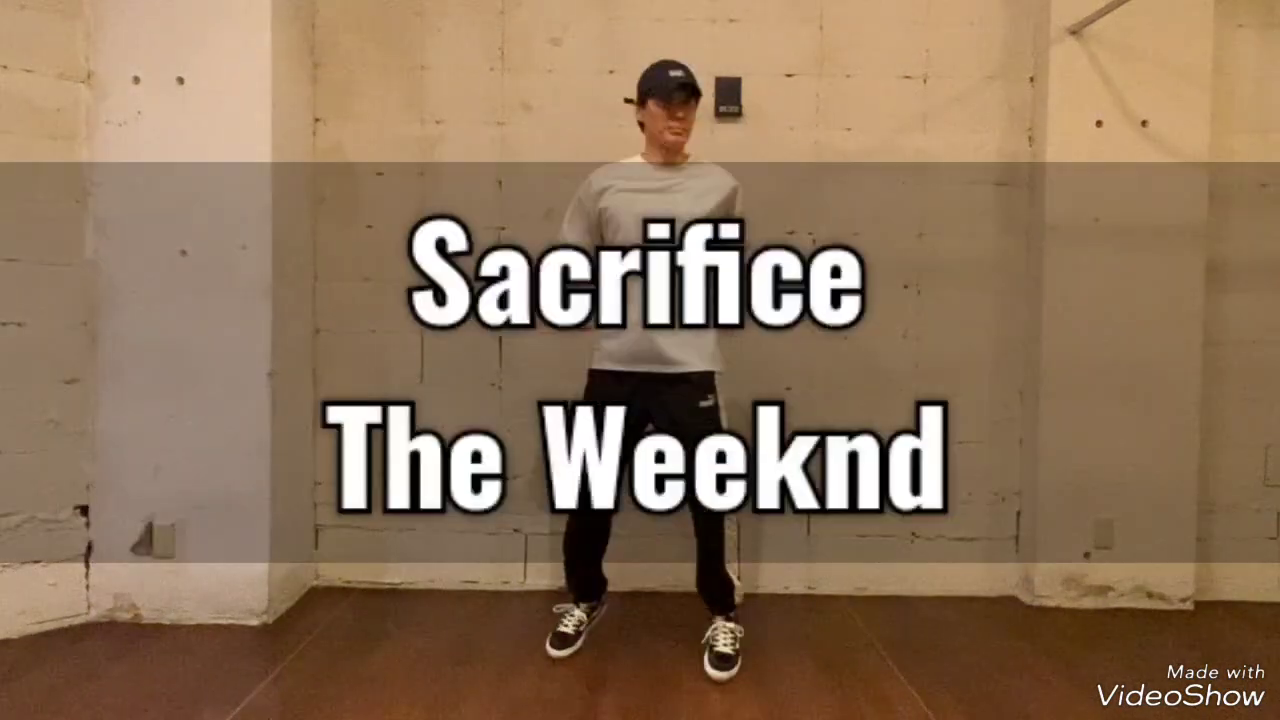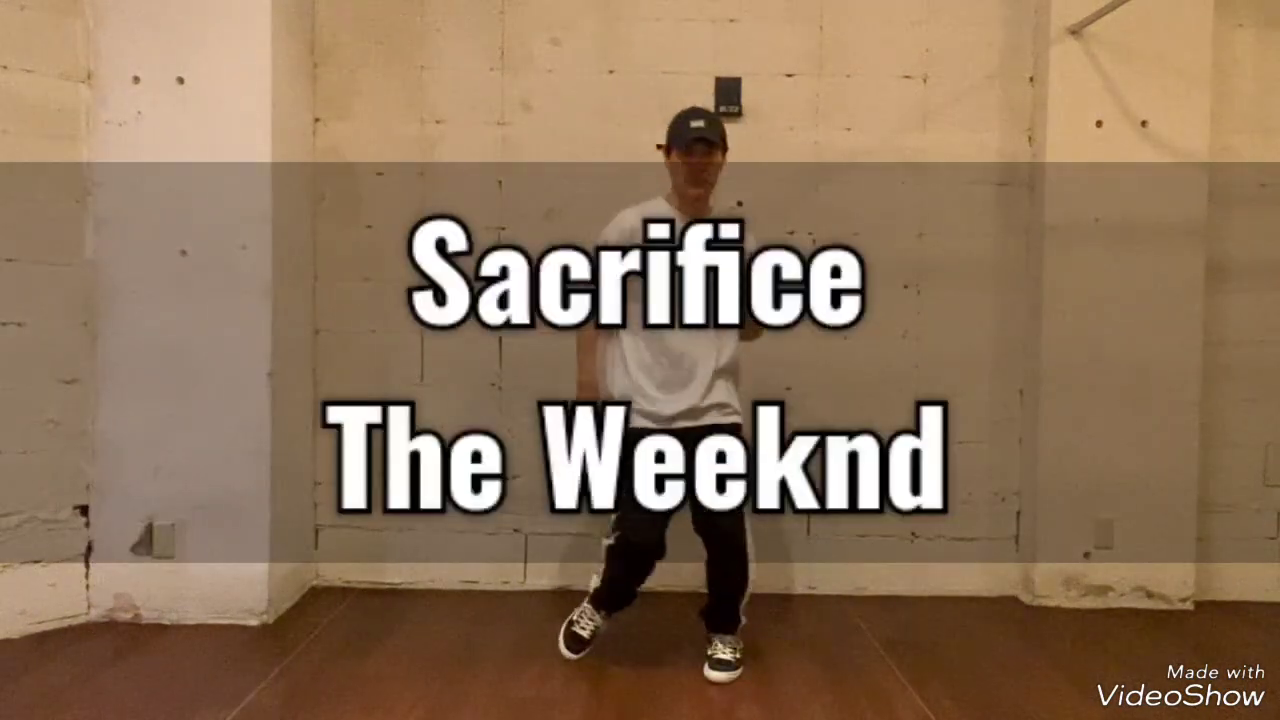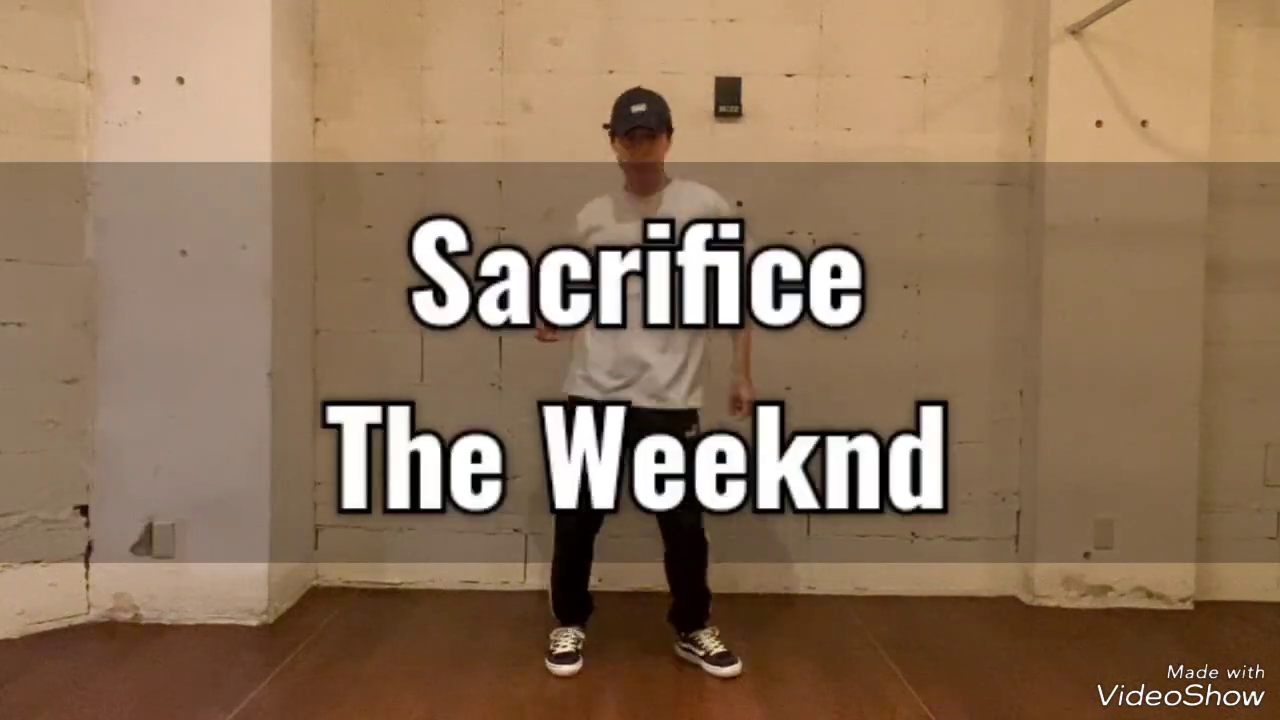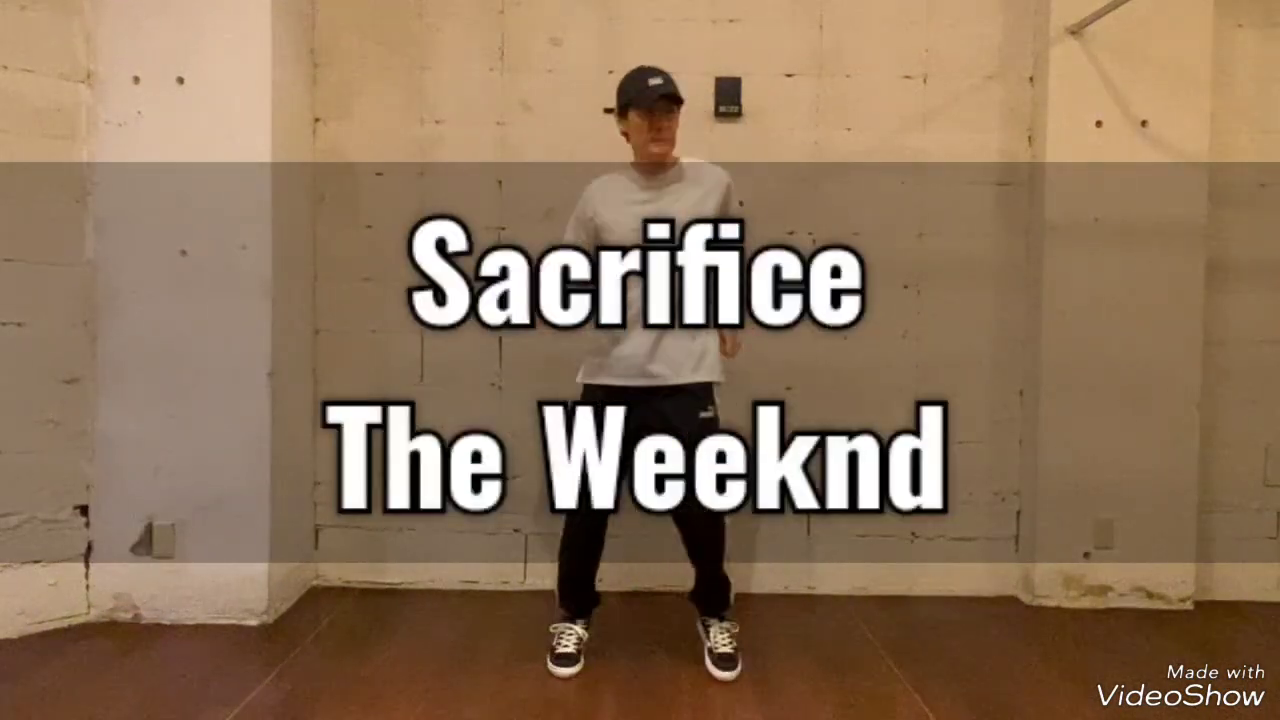
dt=0.3s
person 1, frame 1
left shoulder: (720, 186)
right shoulder: (606, 183)
left hip: (689, 368)
right hip: (616, 364)
left knee: (707, 497)
right knee: (595, 492)
left ankle: (723, 618)
right ankle: (581, 603)
person 1, frame 2
left shoulder: (736, 239)
right shoulder: (630, 227)
left elbow: (751, 328)
left wrist: (746, 315)
right wrist: (589, 372)
left hip: (714, 415)
right hip: (642, 414)
left knee: (726, 535)
right knee: (638, 540)
left ankle: (723, 632)
right ankle: (598, 606)
person 1, frame 3
left shoulder: (707, 209)
right shoulder: (593, 216)
left wrist: (742, 373)
right wrist: (553, 317)
left hip: (669, 399)
right hip: (594, 396)
left knee: (681, 520)
right knee: (576, 518)
left ankle: (693, 628)
right ankle: (569, 623)
person 1, frame 4
left shoulder: (714, 184)
right shoulder: (599, 196)
left wrist: (727, 321)
left hip: (686, 378)
right hip: (610, 378)
left knee: (699, 505)
right knee: (588, 506)
left ankle: (716, 617)
right ankle: (573, 619)
